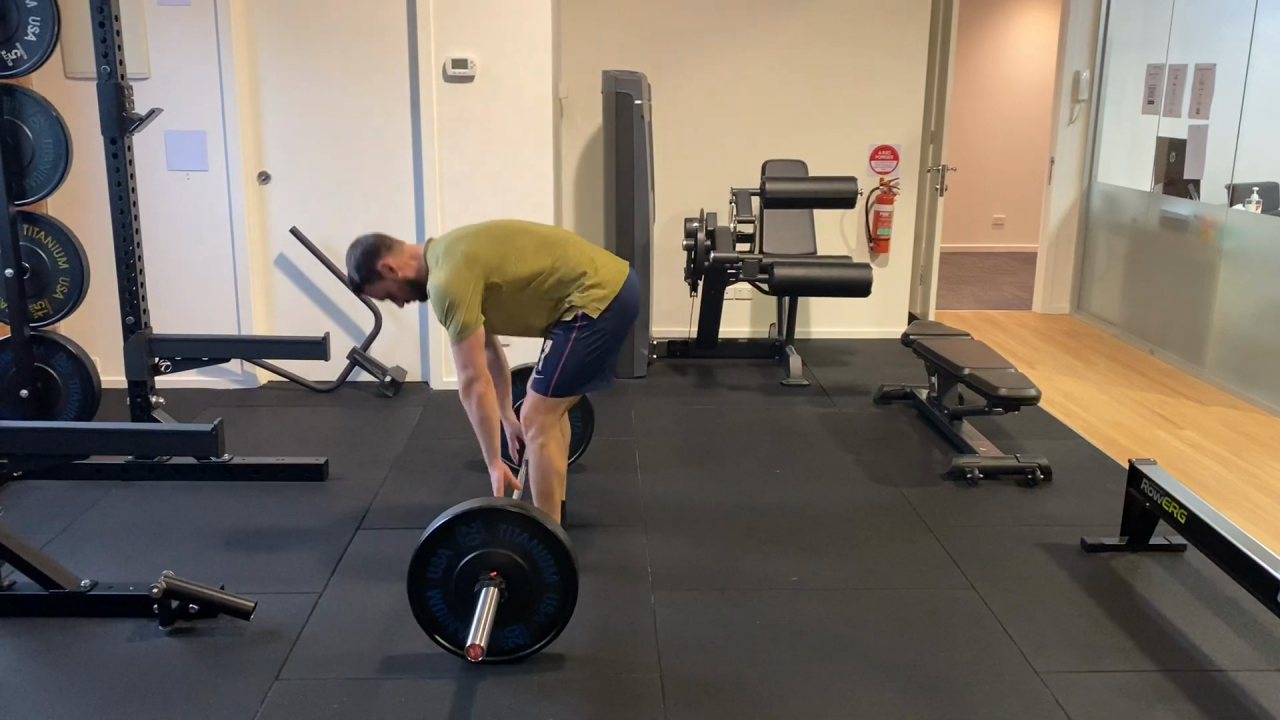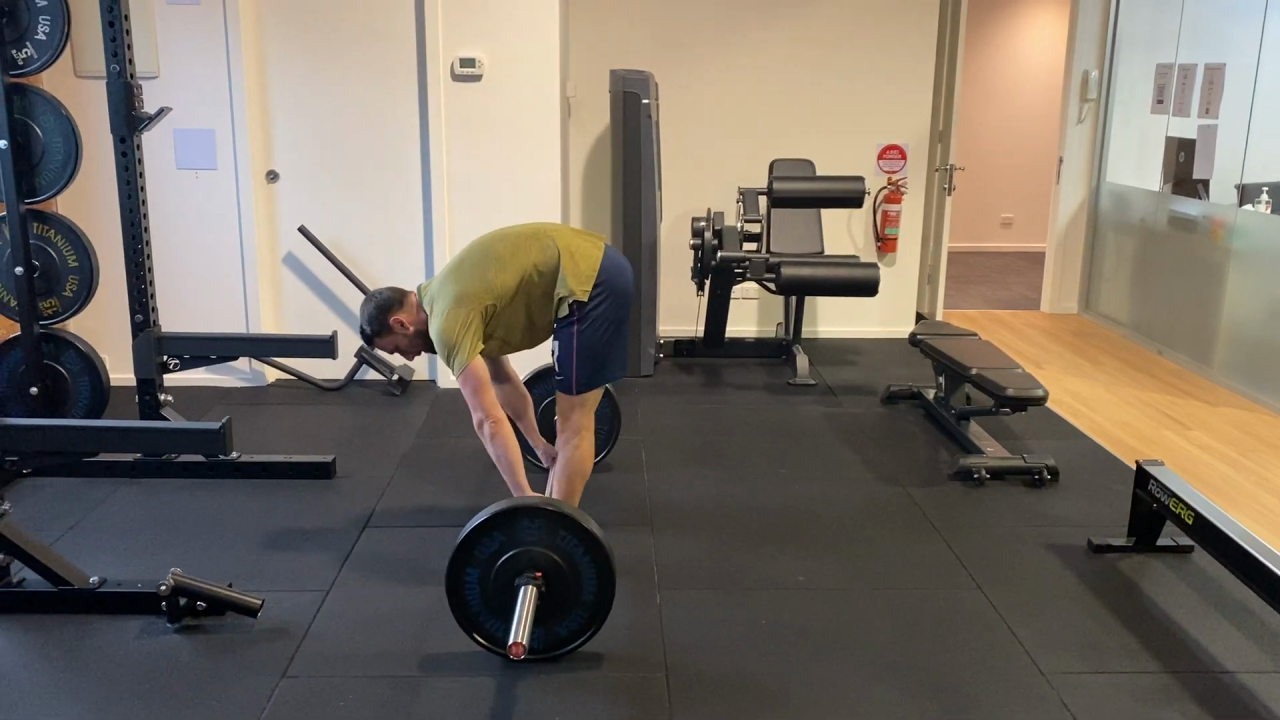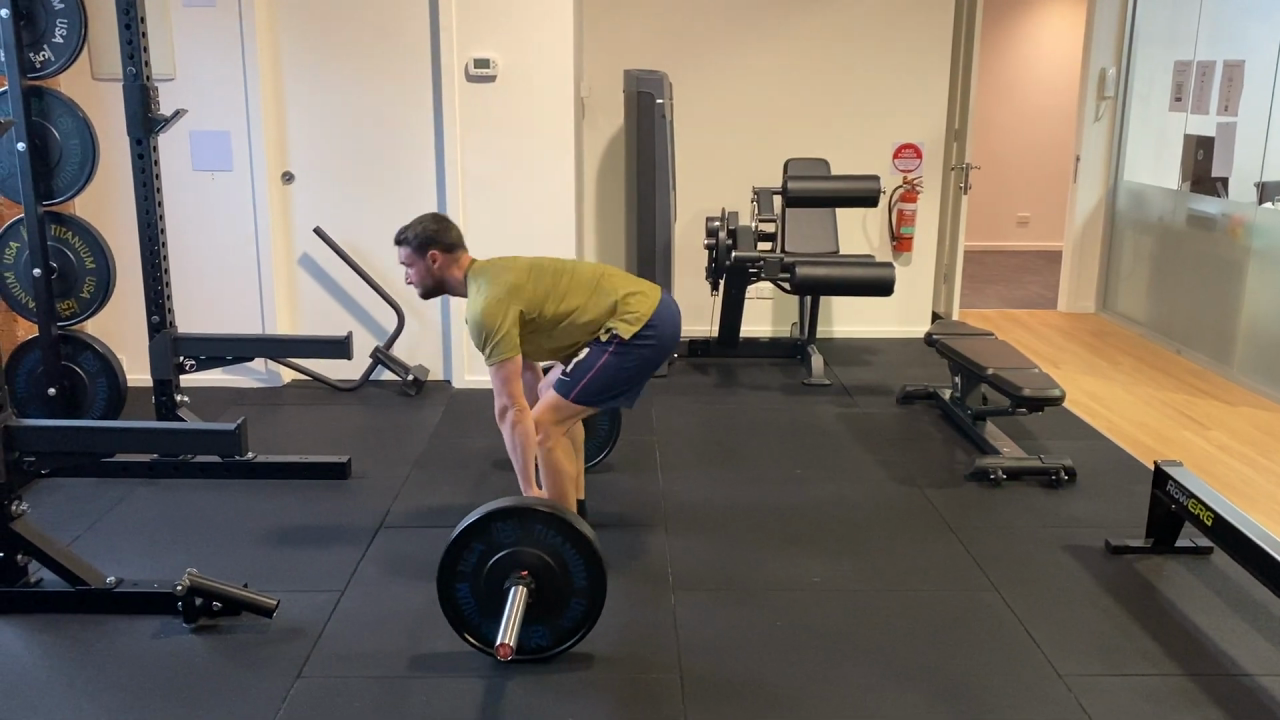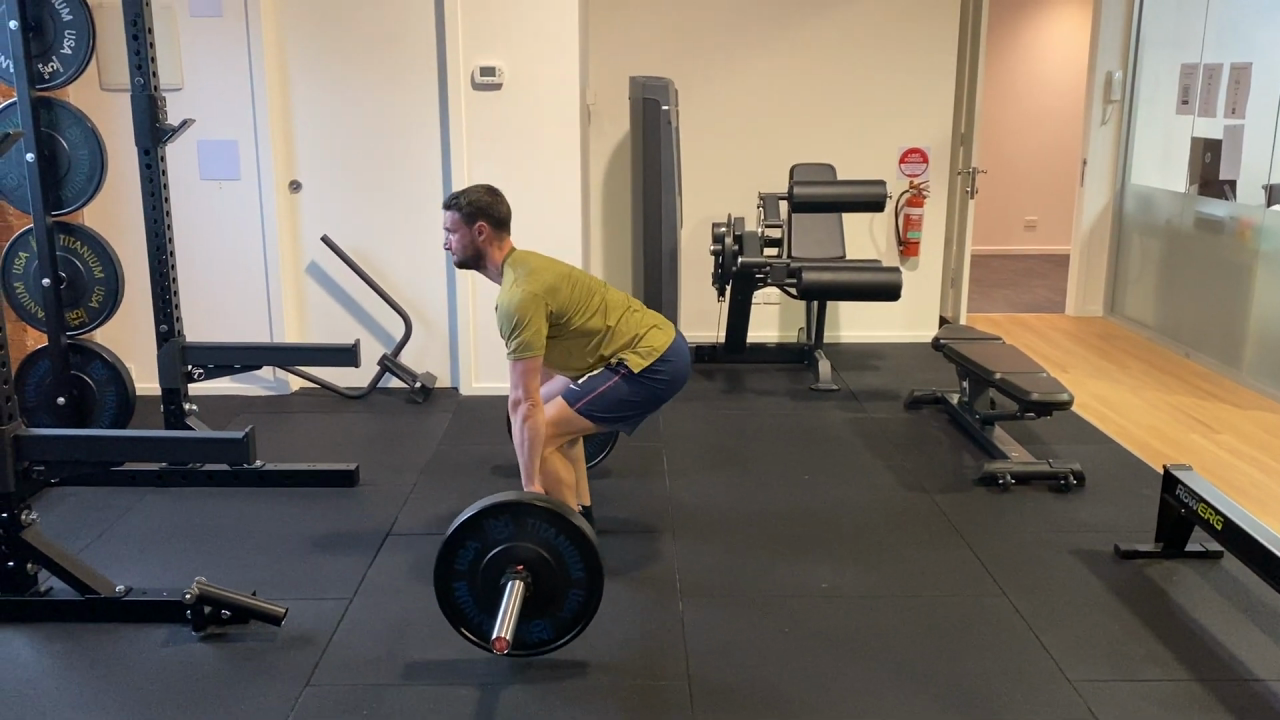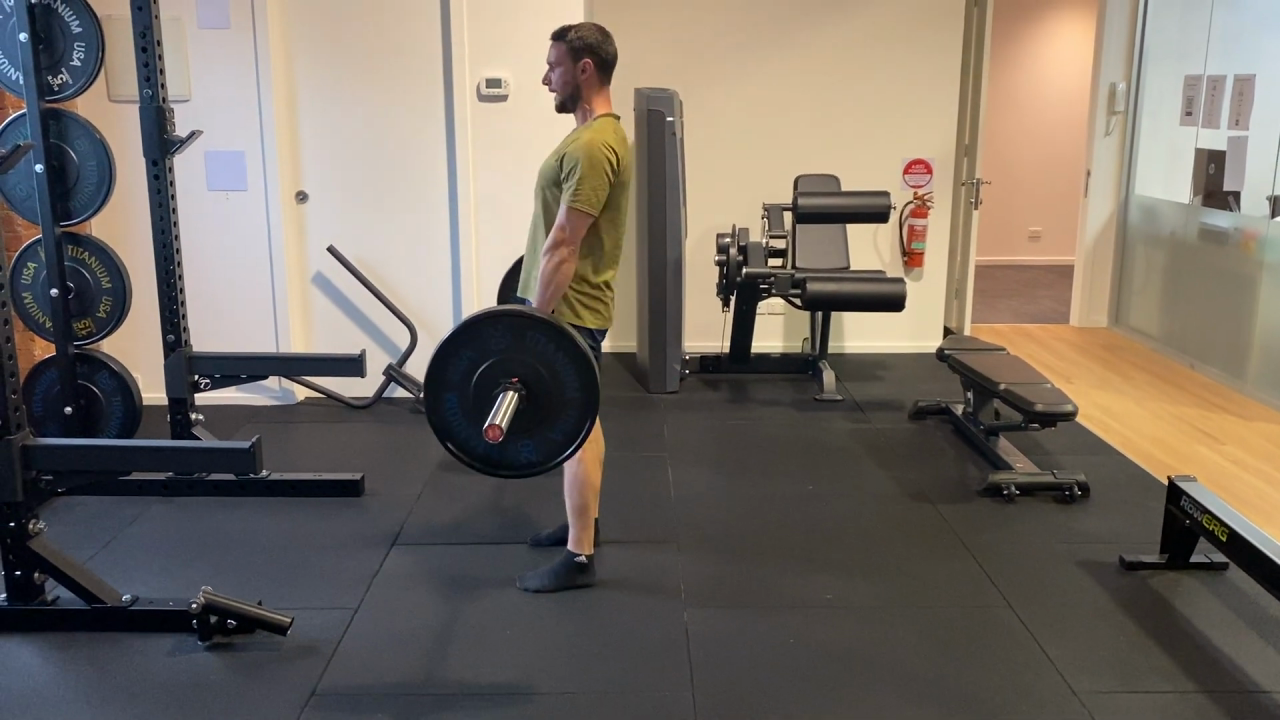
dt=1s
person 1, frame 1
left shoulder: (448, 283)
right shoulder: (446, 260)
left elbow: (473, 382)
right elbow: (487, 349)
left wrist: (494, 465)
right wrist: (508, 417)
left hip: (600, 296)
right hip: (612, 282)
left knee: (538, 420)
right knee: (547, 408)
right ankle: (554, 519)
person 1, frame 2
left shoulder: (447, 322)
right shoulder: (447, 301)
left elbow: (488, 419)
right elbow: (503, 381)
left wrist: (524, 497)
right wrist: (538, 443)
left hip: (588, 279)
right hip: (599, 265)
left knee: (574, 419)
right knee: (572, 411)
person 1, frame 3
left shoulder: (485, 307)
right shoulder: (490, 278)
left elbow: (509, 408)
right elbow: (525, 364)
left wrist: (529, 492)
left hip: (640, 321)
right hip: (649, 309)
left knee: (545, 424)
right knee: (554, 405)
right ankle: (573, 509)
person 1, frame 4
left shoulder: (519, 297)
right shoulder: (525, 269)
left elbow: (524, 403)
right elbow: (545, 361)
left wrist: (531, 488)
right wrist: (546, 406)
left hip: (649, 361)
right hip: (654, 346)
left knee: (543, 433)
right knee: (554, 412)
right ankle: (579, 512)
person 1, frame 5
left shoulder: (590, 146)
right shoulder: (599, 135)
left elbow: (562, 246)
right wrist: (539, 316)
left hip: (568, 311)
right hip: (574, 306)
left ankle: (578, 559)
right ankle: (584, 522)
